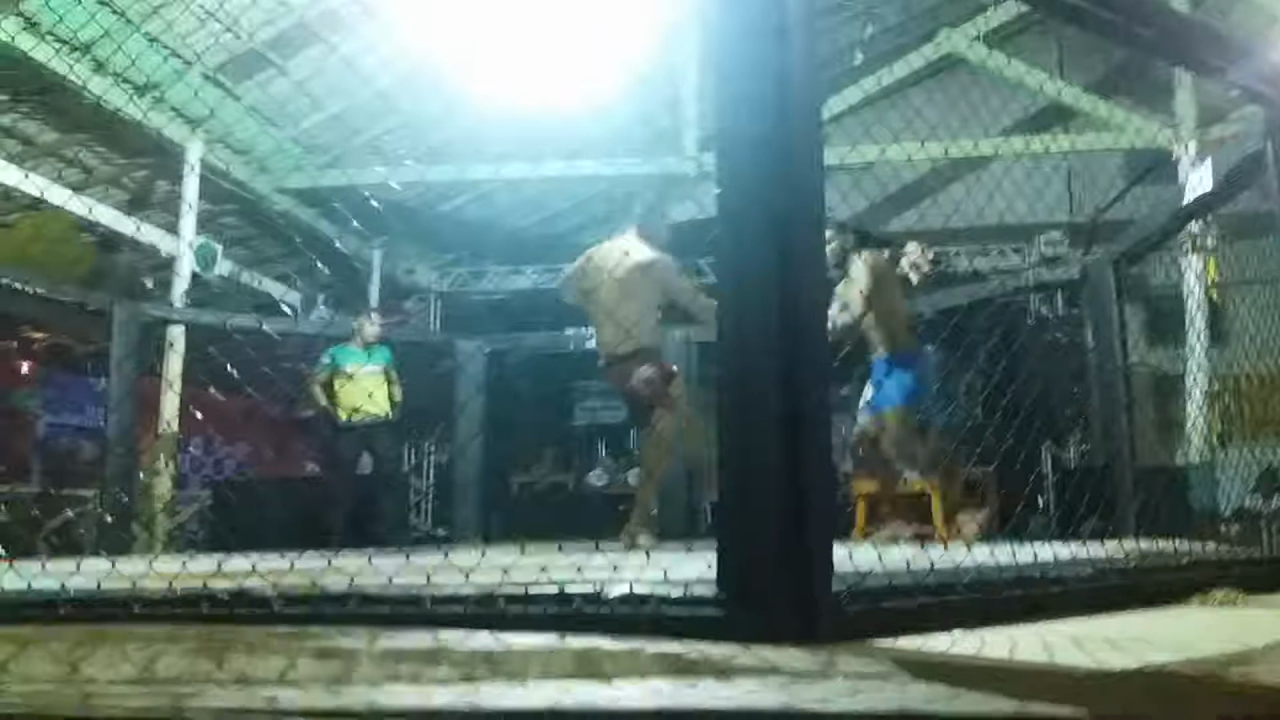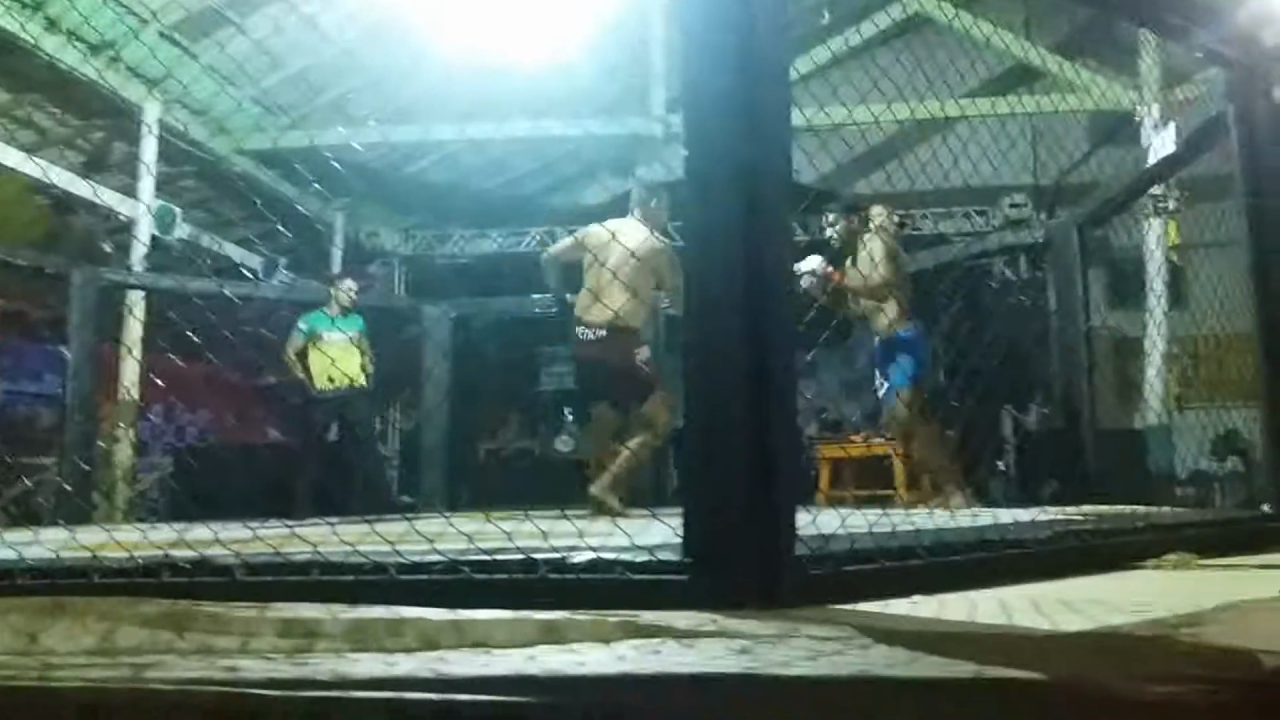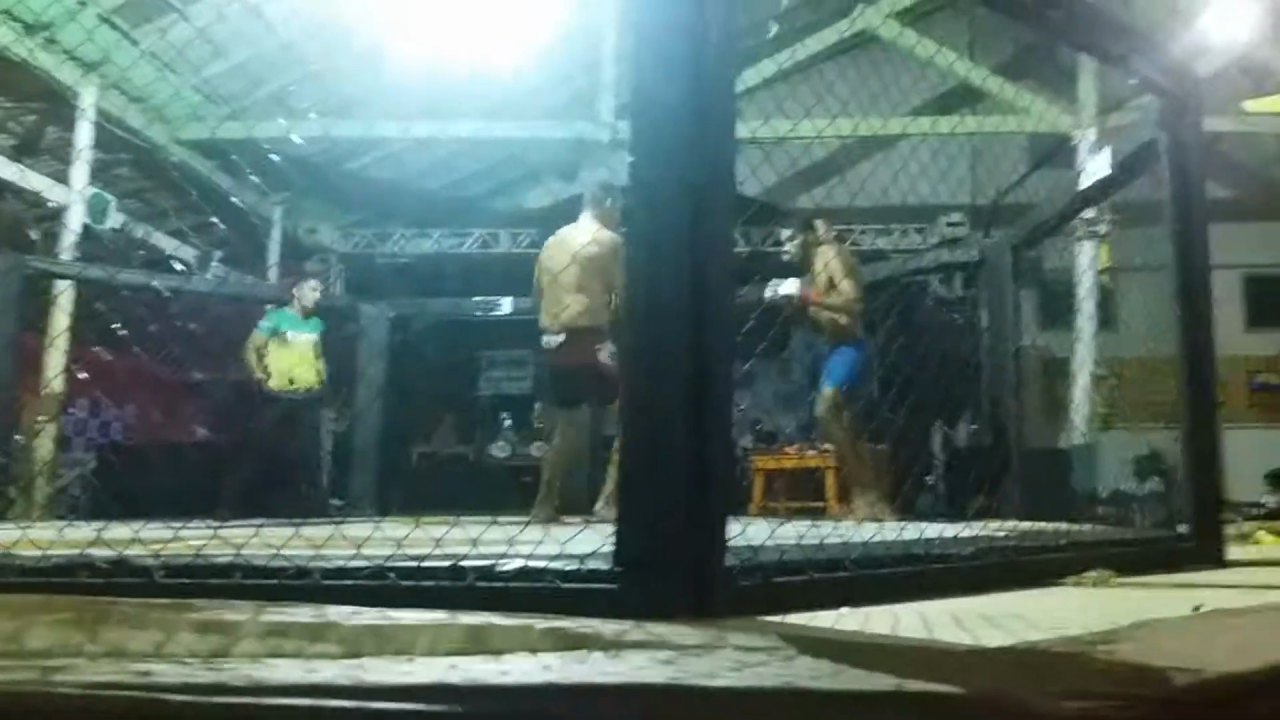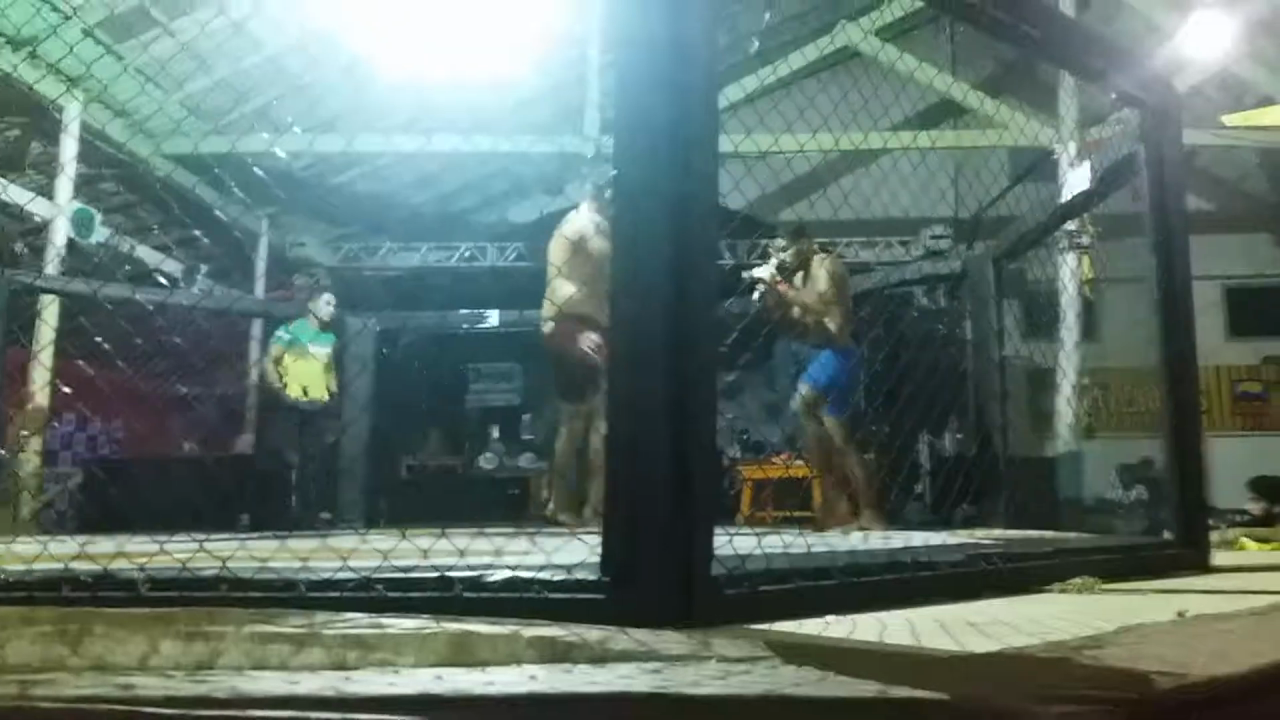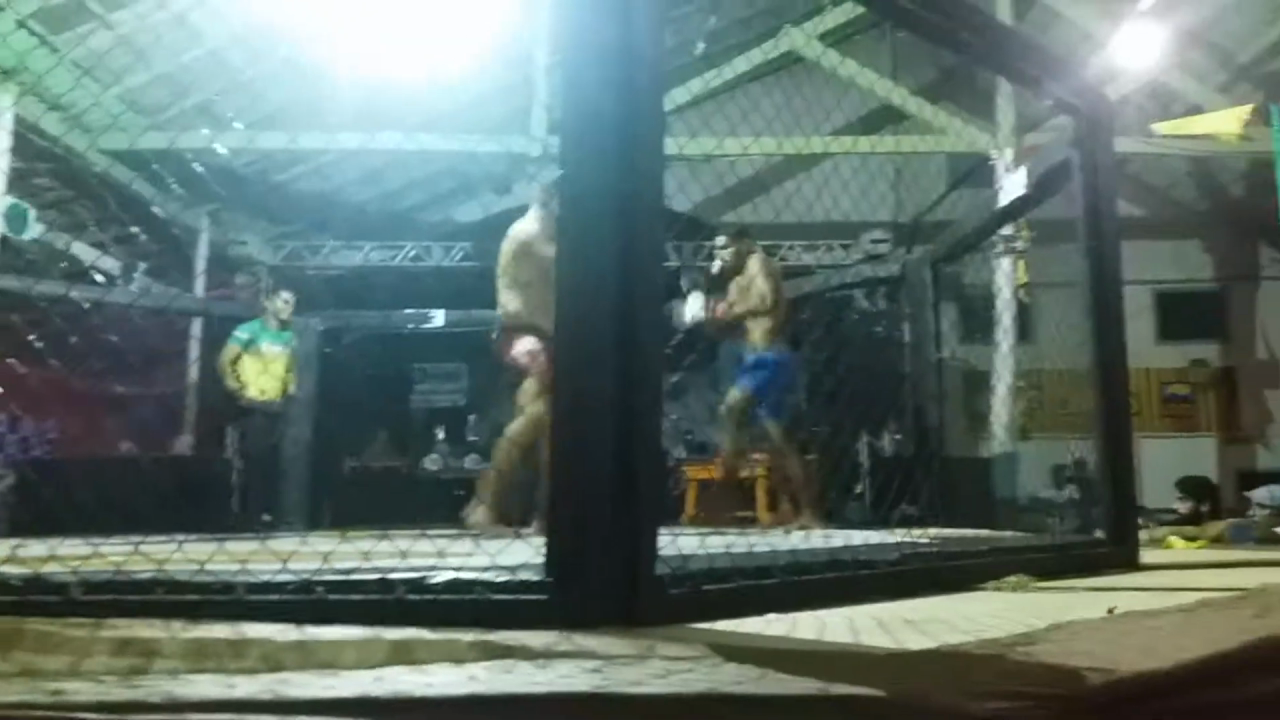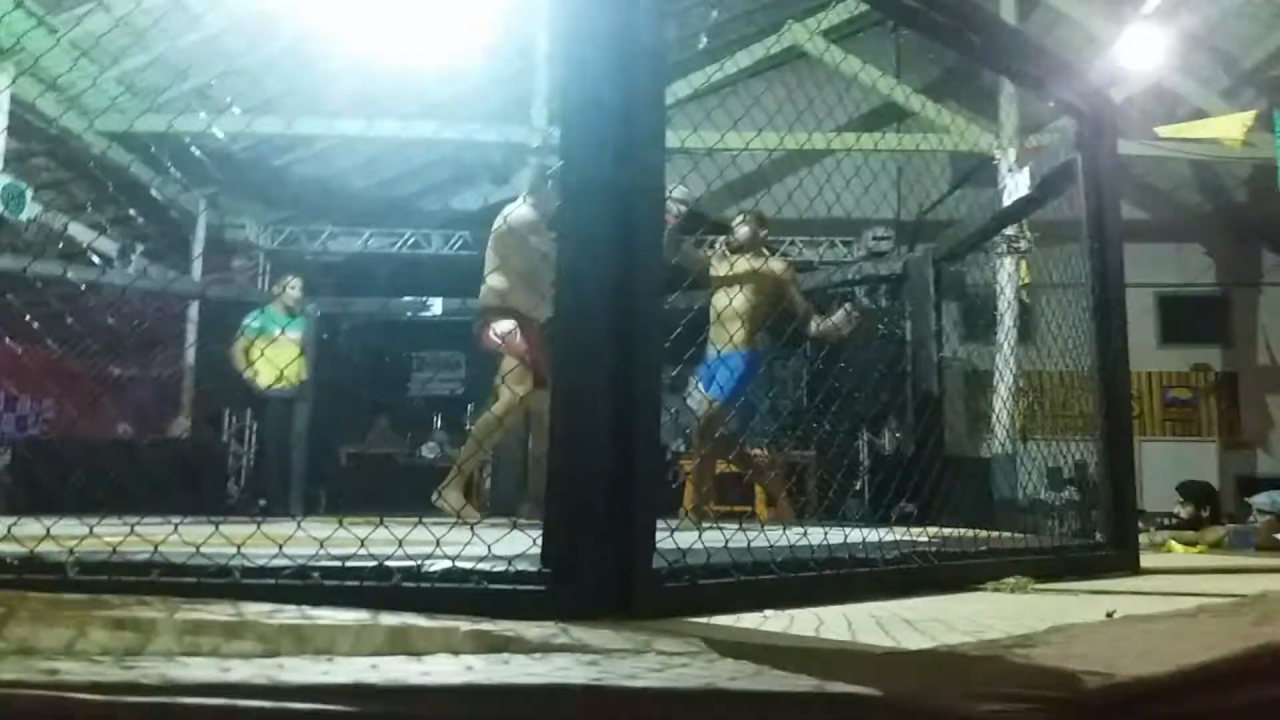
dt=0.2s
person 1, frame 1
left shoulder: (597, 254)
right shoulder: (654, 261)
left elbow: (568, 288)
right elbow: (695, 303)
left wrist: (597, 307)
right wrist: (718, 314)
left hip: (618, 358)
right hip: (637, 359)
left knee: (685, 413)
right knee: (666, 436)
right ankle: (639, 524)
person 1, frame 2
left shoulder: (594, 232)
right shoulder: (659, 246)
left elbow: (550, 259)
right elbow: (679, 300)
left wrist: (559, 294)
left hip: (586, 338)
right hip: (622, 342)
left knee: (602, 420)
right knee: (660, 422)
right ankle: (606, 485)
person 1, frame 3
left shoulder: (553, 241)
right shoulder: (609, 241)
left elbow: (539, 288)
right elbow: (623, 295)
right wrist: (614, 312)
left hip: (553, 342)
right hip: (586, 341)
left knee: (568, 429)
left ankle: (545, 504)
right ankle: (608, 499)
person 1, frame 4
left shoulder: (571, 225)
right shoulder: (591, 223)
left hip: (559, 329)
right hip: (578, 327)
left knee: (574, 418)
right knee: (609, 413)
left ankle: (561, 501)
right ankle: (594, 506)
person 1, frame 5
left shoulder: (533, 233)
right shoulder: (534, 231)
left hip: (538, 334)
right hip: (525, 334)
left knee: (545, 419)
right knee: (535, 414)
left ankle: (544, 514)
right ankle: (482, 504)
person 1, frame 6
left shoulder: (528, 219)
right shoulder: (524, 217)
right elbow: (554, 265)
left hip: (528, 322)
right hip: (507, 319)
left knee: (545, 411)
right knee: (512, 399)
left ankle: (535, 501)
right ankle: (452, 487)
person 2, frame 1
left shoulder: (866, 262)
right shoulder: (847, 283)
left elbow: (857, 313)
right elbow: (840, 321)
left hip: (902, 362)
right hip: (884, 364)
left knee: (897, 433)
right knee: (864, 434)
person 2, frame 2
left shoulder: (876, 242)
right shoulder: (852, 262)
left elbow: (882, 285)
right elbow: (857, 309)
left wrist: (832, 275)
right wrist: (824, 288)
left hip: (903, 338)
right hip: (884, 342)
left knee: (906, 415)
right knee: (895, 421)
left ankle: (956, 488)
right ankle: (946, 485)
person 2, frame 3
left shoulder: (832, 255)
right shoulder: (811, 268)
left elbow: (854, 302)
left wrist: (808, 296)
right wrist: (788, 299)
left hip: (850, 346)
right hip: (837, 347)
left knee: (825, 410)
right knee: (844, 425)
left ankle: (866, 492)
right ankle: (869, 496)
person 2, frame 4
left shoulder: (825, 264)
right shoulder: (800, 278)
left elbow: (821, 304)
right elbow: (798, 329)
left wrist: (778, 286)
right wrist: (775, 306)
left hip: (837, 352)
right hip: (828, 354)
left knee: (802, 407)
right knee: (838, 437)
left ankle: (832, 494)
right ankle: (869, 513)
person 2, frame 5
left shoulder: (759, 264)
right shoulder: (737, 282)
left elbow: (765, 303)
right elbow: (728, 321)
left wrist: (714, 310)
right wrist: (707, 309)
left hip: (770, 358)
right hip: (760, 360)
left knee: (730, 411)
right knee: (778, 439)
right ankle: (808, 512)
person 2, frame 6
left shoulder: (775, 270)
right shoulder: (720, 258)
left elbow: (808, 319)
right elbow: (677, 252)
left wrist: (834, 325)
left hip: (738, 358)
right hip: (713, 355)
left knee: (705, 423)
right knee: (709, 427)
left ankle: (698, 507)
right ankle: (777, 497)
person 3, frame 1
left shoulder: (384, 353)
right shoulder: (335, 354)
left elbow: (394, 381)
right elbow: (316, 384)
left wrist: (396, 406)
right wrist: (329, 409)
left hip: (381, 424)
right hip: (349, 427)
left knee: (391, 476)
right knee: (344, 481)
left ankle: (393, 533)
right ankle: (341, 535)
person 3, frame 2
left shoulder: (358, 321)
right shoulder: (311, 321)
left elbow: (366, 352)
right elbow: (290, 352)
left wrist: (369, 375)
right wrist: (305, 380)
left hip: (356, 393)
right hip: (323, 396)
left knee: (365, 446)
right knee: (314, 450)
left ankle: (376, 501)
right ankle: (306, 503)
person 3, frame 3
left shoulder: (316, 324)
right shoulder: (274, 319)
right elbow: (251, 350)
left wrist: (322, 380)
right wrist: (262, 379)
left hip: (308, 397)
right hip: (277, 396)
left knee: (309, 452)
right knee: (261, 448)
left ankle: (314, 504)
right ankle: (231, 503)
person 3, frame 4
left shoulder: (330, 337)
right shoulder: (290, 330)
right elbow: (268, 361)
left wrist: (333, 393)
right wrist: (279, 390)
left hip: (318, 408)
right hip: (291, 407)
left knee: (313, 464)
right knee: (281, 456)
left ankle: (309, 514)
person 3, frame 5
left shoulder: (289, 336)
right shoulder: (248, 330)
right elbow: (224, 361)
left wrist: (289, 394)
right wrist: (236, 390)
left hip: (275, 407)
right hip: (252, 407)
left knee: (268, 461)
right knee: (256, 457)
left ankle: (261, 514)
right ankle: (253, 515)
person 3, frame 6
left shoulder: (299, 321)
right shoulder: (259, 318)
right elbow: (237, 350)
left wrist: (303, 380)
right wrist: (249, 379)
left hip: (290, 393)
right hip: (268, 393)
left knee: (281, 447)
right knee: (273, 447)
left ankle: (262, 499)
right ankle: (271, 502)
